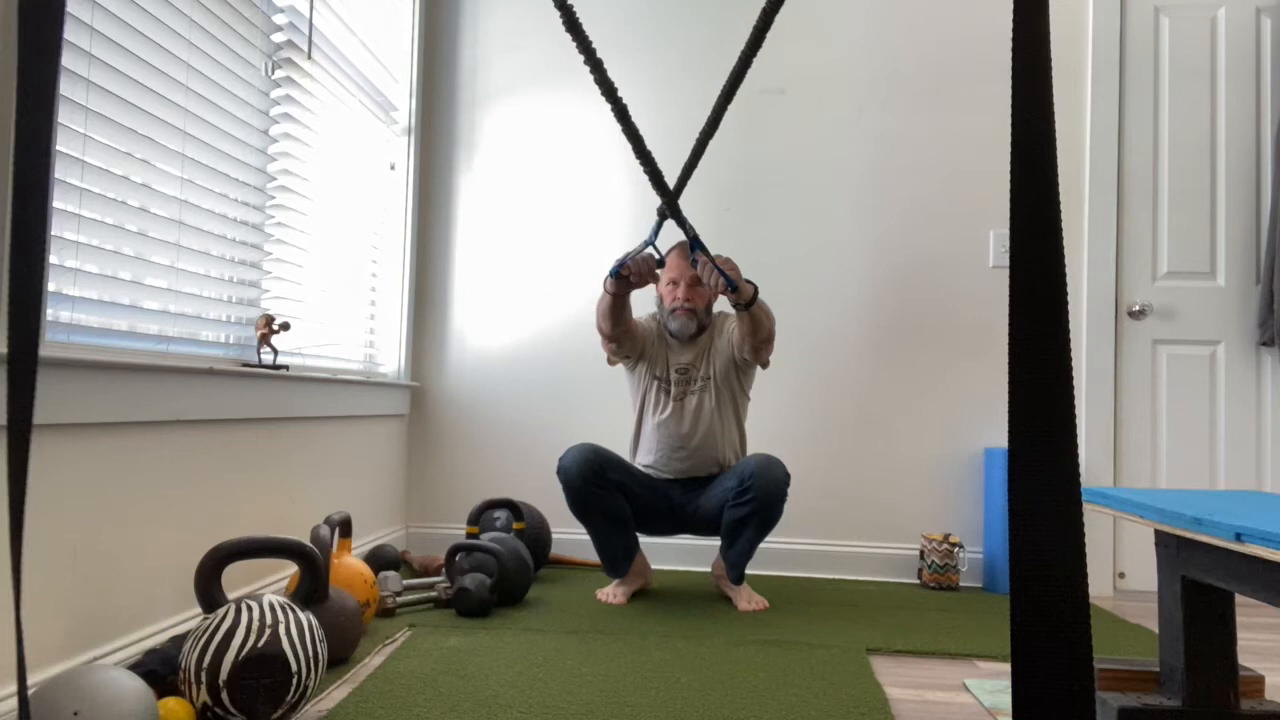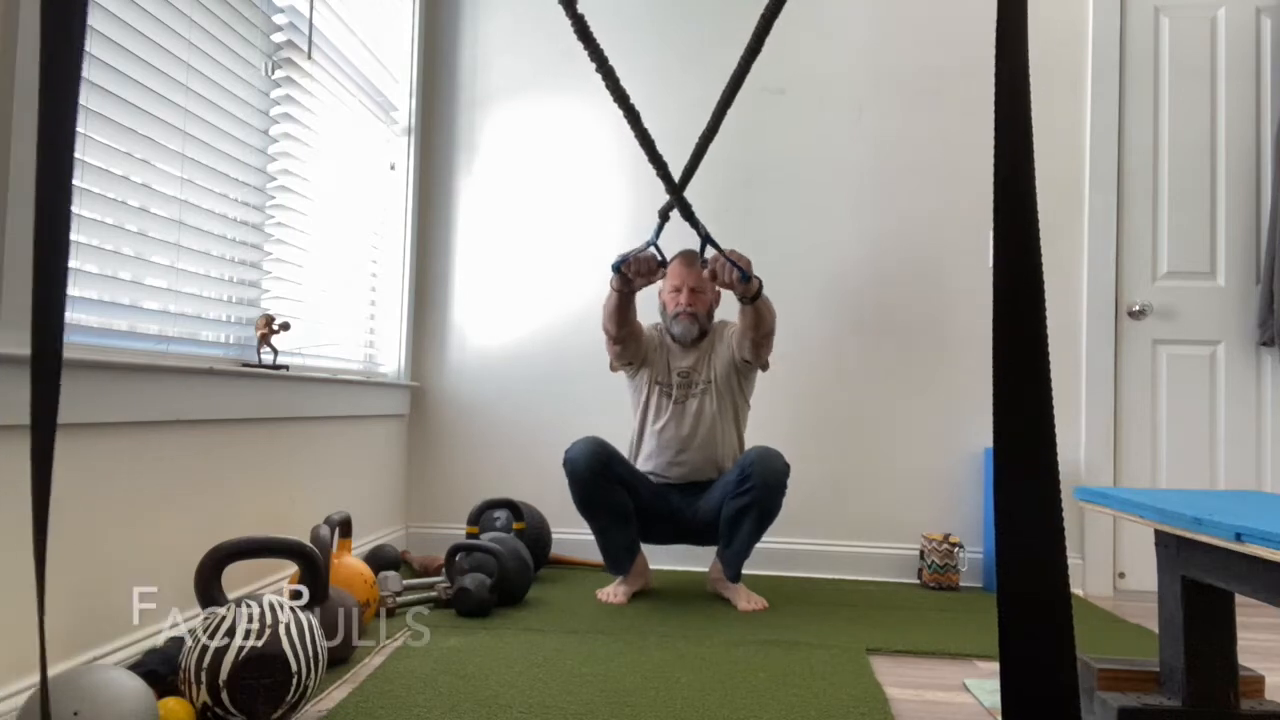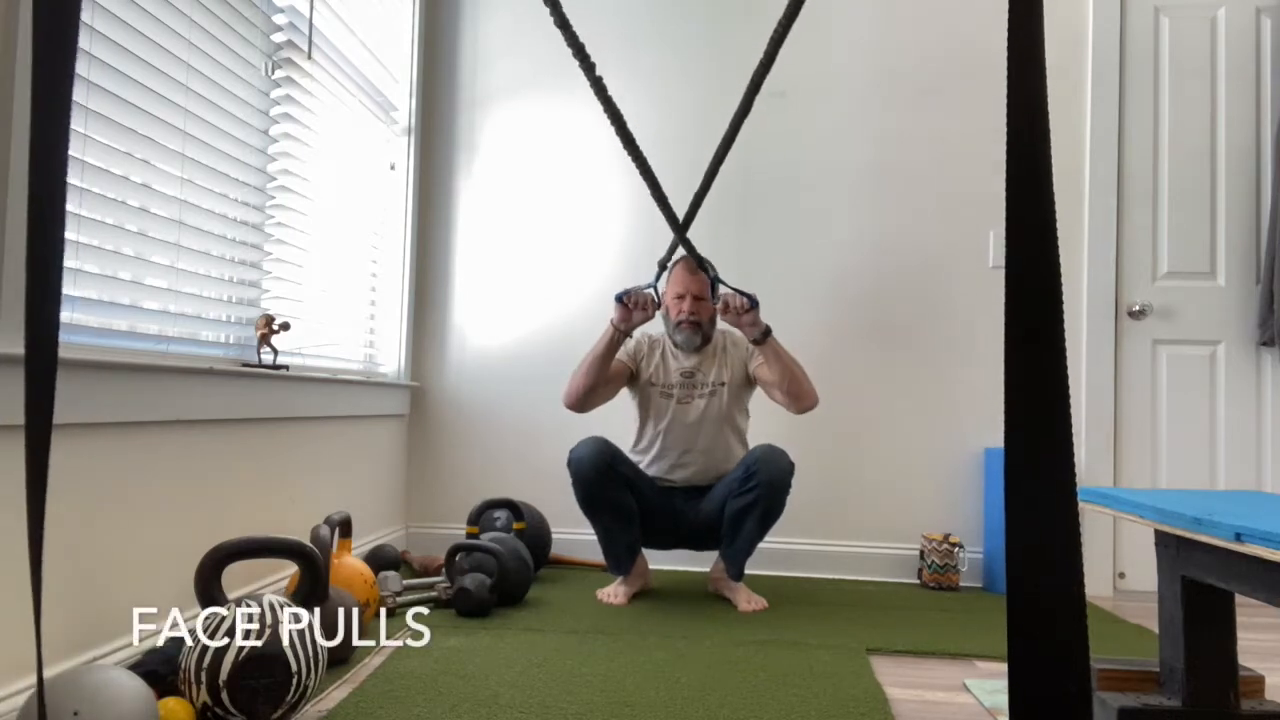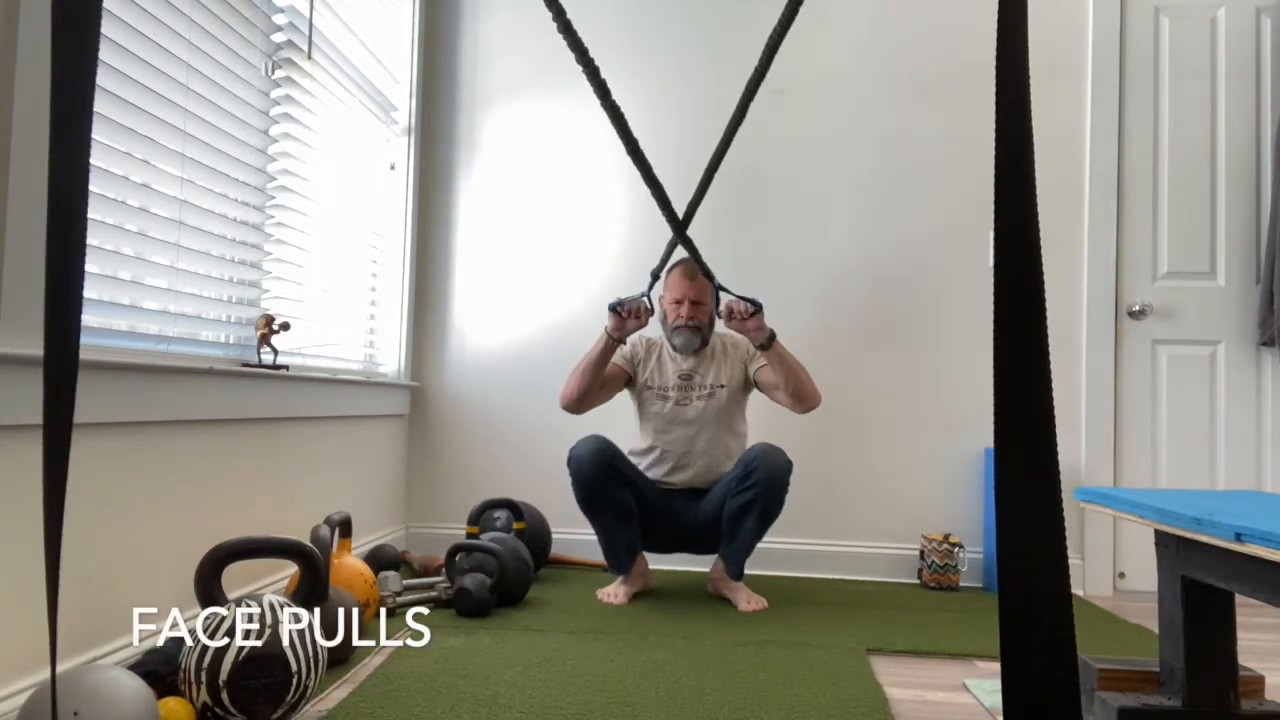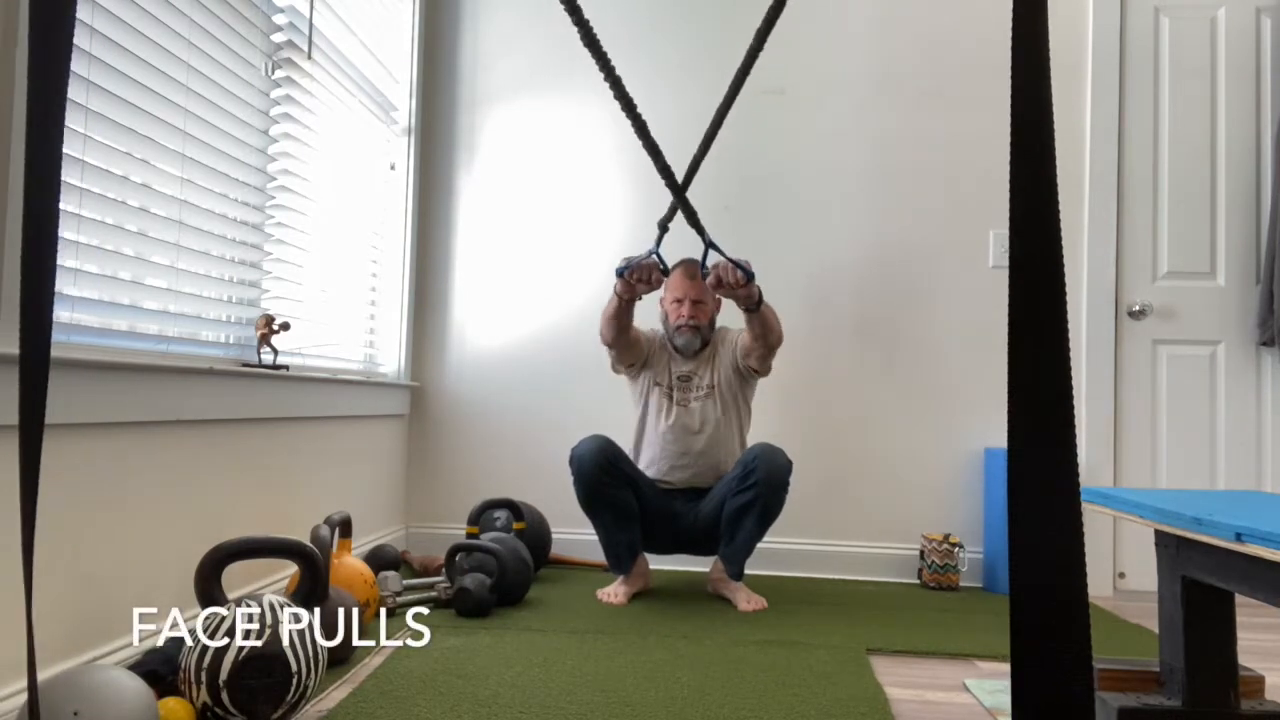
dt=0.7s
person 1, frame 1
left shoulder: (731, 335)
right shoulder: (643, 337)
left elbow: (762, 334)
right elbow: (610, 329)
left wrist: (742, 292)
right wrist: (617, 286)
left hip: (716, 493)
right hip: (650, 491)
left knee: (768, 474)
right knee: (578, 464)
left ankle: (730, 572)
right ankle: (629, 569)
person 1, frame 2
left shoulder: (733, 344)
right shoulder: (643, 346)
left elbow: (761, 331)
right elbow: (617, 330)
left wrist: (749, 289)
right wrist: (622, 287)
left hip: (714, 500)
right hip: (650, 499)
left knee: (767, 464)
right knee: (584, 455)
left ankle: (727, 573)
right ankle: (629, 570)
person 1, frame 3
left shoulder: (740, 350)
right shoulder: (641, 349)
left elbow: (803, 401)
right elbow: (576, 400)
left wrist: (757, 331)
right wrist: (618, 329)
left hip: (716, 505)
right hip: (651, 503)
left knee: (772, 462)
right knee: (588, 455)
left ankle: (728, 574)
right ankle: (630, 571)
person 1, frame 4
left shoulder: (740, 353)
right shoulder: (639, 352)
left elbow: (806, 401)
right elbow: (572, 402)
left wrist: (763, 337)
right wrist: (612, 336)
left hip: (715, 509)
right hip: (650, 507)
left knee: (771, 460)
right knee: (588, 453)
left ankle: (728, 573)
right ankle: (630, 571)
person 1, frame 5
left shoulder: (735, 350)
right shoulder: (644, 351)
left elbow: (769, 339)
right elbow: (612, 334)
left wrist: (751, 298)
right wrist: (624, 293)
left hip: (715, 510)
right hip: (651, 507)
left knee: (769, 460)
right knee: (590, 452)
left ankle: (727, 573)
right ankle: (630, 570)
